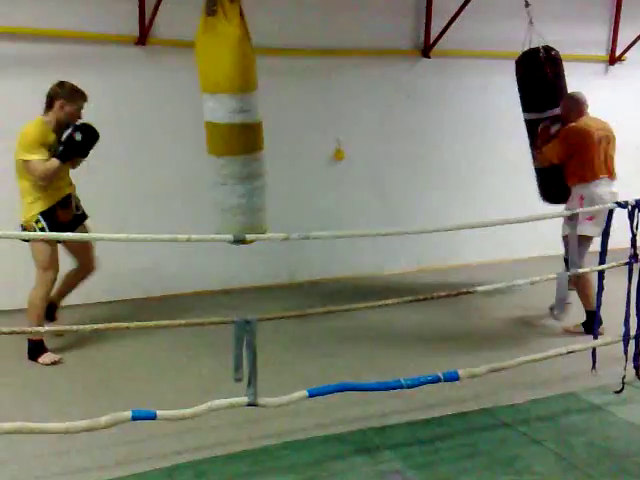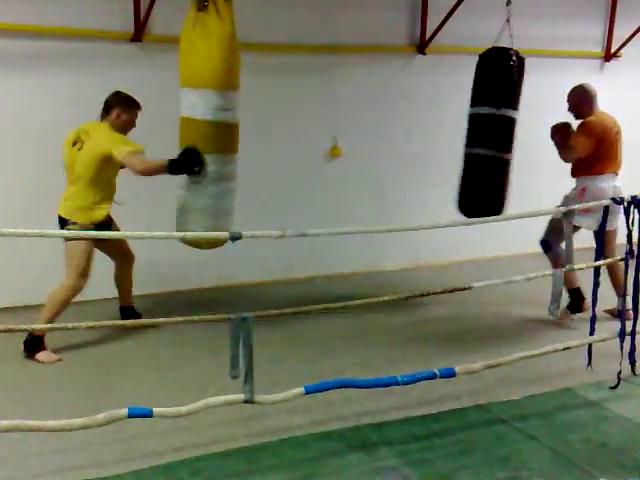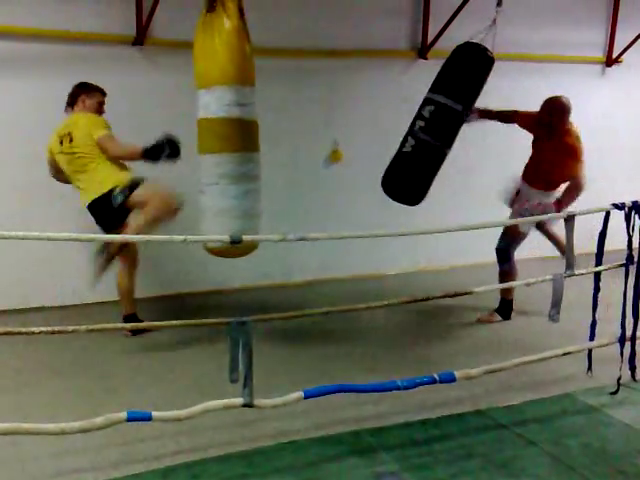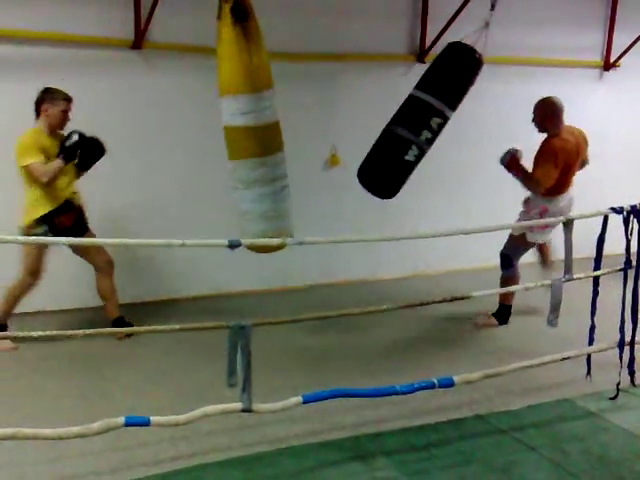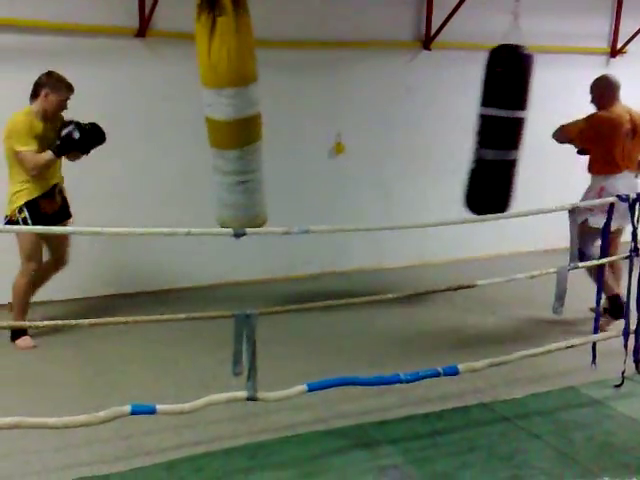
dt=0.5s
person 1, frame 1
left shoulder: (62, 130)
right shoulder: (31, 133)
left elbow: (72, 163)
right elbow: (41, 176)
left wrist: (81, 148)
right wrist: (64, 152)
left hip: (67, 205)
right hip: (41, 212)
left knee: (88, 265)
right knee: (48, 275)
left ankle: (51, 306)
right ankle: (35, 345)
person 1, frame 2
left shoulder: (79, 132)
right shoulder: (112, 138)
right elbow: (141, 167)
right wrist: (177, 165)
left hip: (96, 214)
right hip: (81, 219)
left knee: (125, 257)
right knee: (75, 281)
left ankle: (127, 310)
right ankle: (34, 340)
person 1, frame 3
left shoulder: (55, 138)
right shoulder: (89, 121)
left elbow: (56, 173)
right elbow: (116, 151)
right wrist: (151, 152)
left hip: (98, 202)
right hip: (114, 189)
left knee: (130, 258)
right knee: (168, 203)
left ankle: (130, 318)
right ankle: (112, 248)
person 1, frame 4
left shoulder: (62, 138)
right shoulder: (29, 141)
right elbow: (44, 177)
left wrist: (86, 160)
right wrist: (66, 156)
left hip: (71, 213)
right hip: (43, 217)
left knee: (104, 264)
right knee: (30, 277)
left ankle: (117, 320)
person 1, frame 5
left shoulder: (56, 120)
left elbow: (73, 155)
right elbow: (34, 168)
right wrist: (58, 147)
left hip: (54, 196)
right hip: (28, 201)
left knee: (59, 259)
right knee: (31, 265)
person 2, frame 1
left shoulder: (572, 132)
right shoulder: (606, 128)
left elbow: (540, 160)
left wrist: (543, 140)
left hip: (587, 196)
right hip: (608, 193)
left knee: (574, 260)
right knee: (574, 252)
left ankle: (593, 321)
person 2, frame 2
left shoulder: (590, 125)
right shoulder: (612, 122)
left elbow: (569, 156)
left wrist: (559, 136)
right wrist: (569, 137)
left hip: (591, 190)
right hip: (613, 189)
left knee: (549, 242)
right knee: (609, 252)
left ankle: (576, 298)
person 2, frame 3
left shoulder: (571, 145)
right shoulder: (546, 122)
left elbow: (577, 185)
right elbow: (513, 116)
left wrist: (557, 208)
right wrist: (482, 113)
left hip: (538, 199)
right hip: (528, 188)
left knee: (504, 250)
left ankle: (505, 308)
right ankle: (564, 247)
person 2, frame 4
left shoulder: (553, 146)
right shoulder: (579, 134)
left elbow: (537, 186)
right elbow: (584, 162)
left wrist: (515, 167)
left hip: (547, 207)
right hip: (562, 200)
left knee: (508, 257)
right knee: (538, 240)
left ankle: (503, 313)
right ankle: (549, 272)
person 2, frame 5
left shoulder: (600, 119)
left elbow: (558, 136)
left wrist: (580, 136)
left hip: (605, 190)
left knee: (584, 249)
right knee: (612, 250)
left ankle: (617, 306)
right ankle: (610, 305)
